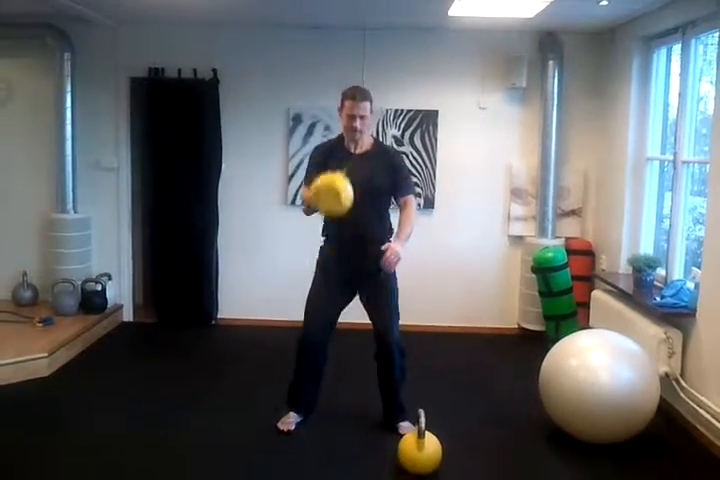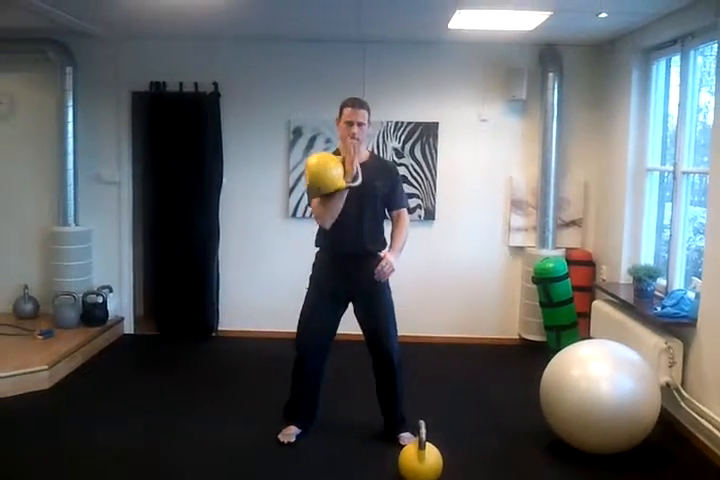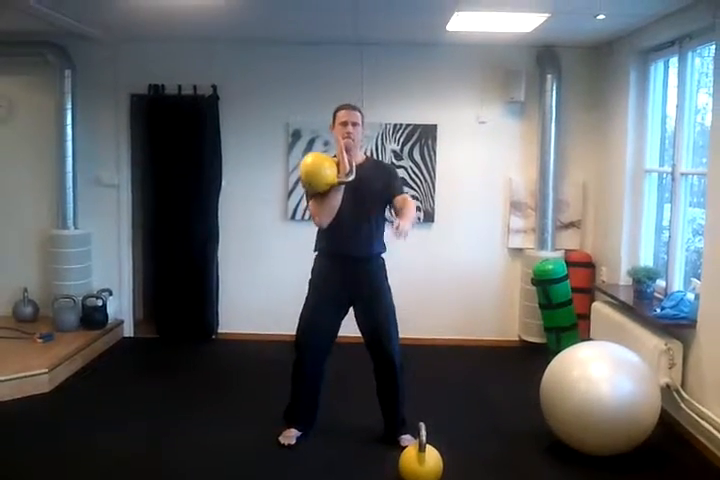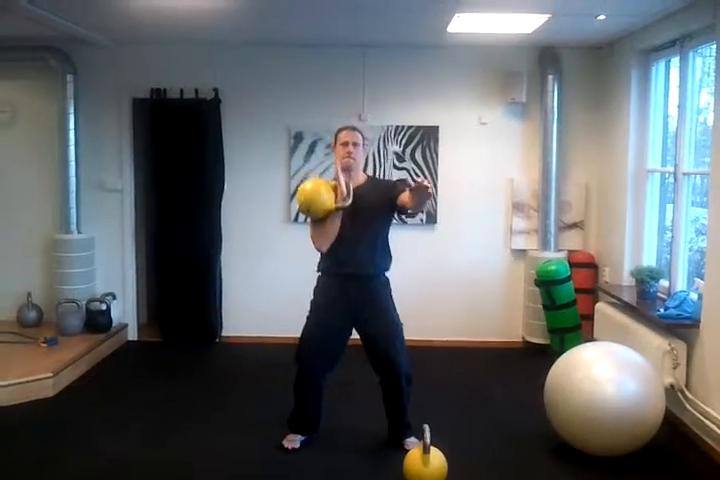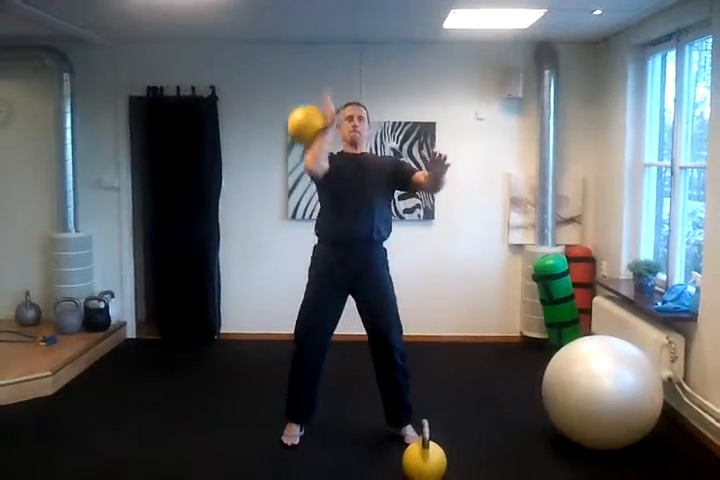
dt=0.3s
person 1, frame 1
left shoulder: (389, 158)
right shoulder: (323, 154)
left elbow: (408, 205)
right elbow: (307, 205)
left wrist: (398, 242)
left hip: (377, 259)
right hip: (335, 256)
left knee: (389, 339)
right knee: (313, 335)
left ankle: (395, 414)
right ankle: (298, 407)
person 1, frame 2
left shoulder: (386, 169)
left elbow: (401, 217)
right elbow: (324, 219)
left wrist: (393, 252)
right wrist: (348, 180)
left hip: (370, 268)
right hip: (330, 266)
left knee: (386, 349)
right knee: (310, 346)
left ankle: (396, 425)
right ankle: (298, 419)
person 1, frame 3
left shoulder: (383, 171)
left elbow: (406, 203)
right elbow: (321, 218)
left wrist: (405, 219)
right wrist: (342, 177)
left hip: (370, 269)
right hip: (329, 268)
left knee: (387, 351)
right knee: (309, 347)
left ankle: (396, 427)
right ankle: (298, 421)
person 1, frame 4
left shoulder: (384, 189)
left elbow: (412, 202)
right elbow: (321, 244)
left wrist: (422, 194)
right wrist: (341, 205)
left hip: (373, 287)
right hip: (332, 287)
left knee: (395, 365)
right knee: (310, 360)
left ankle: (402, 431)
right ankle: (301, 427)
person 1, frame 5
left shoulder: (387, 166)
right shoulder: (330, 159)
left elbow: (429, 185)
right elbow: (312, 166)
left wrist: (437, 170)
right wrist: (326, 126)
left hip: (371, 259)
right hip: (330, 258)
left knee: (389, 341)
right knee: (308, 339)
left ankle: (401, 419)
right ankle: (297, 418)
